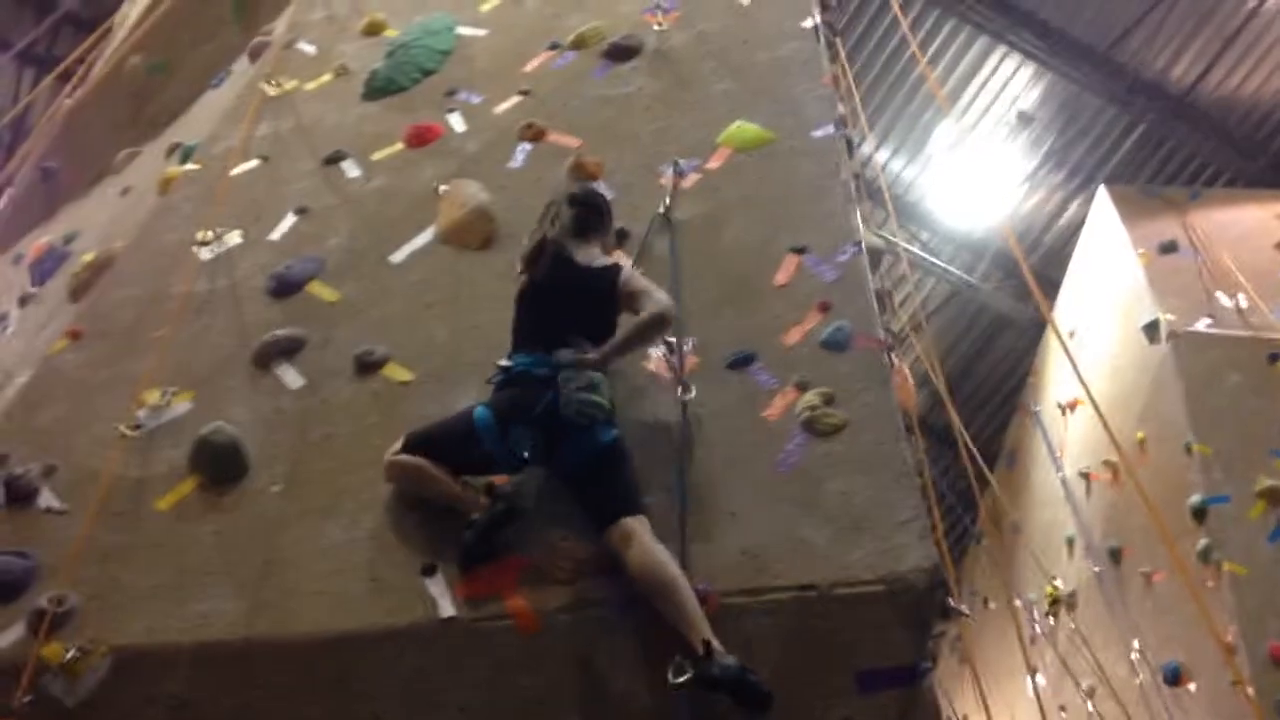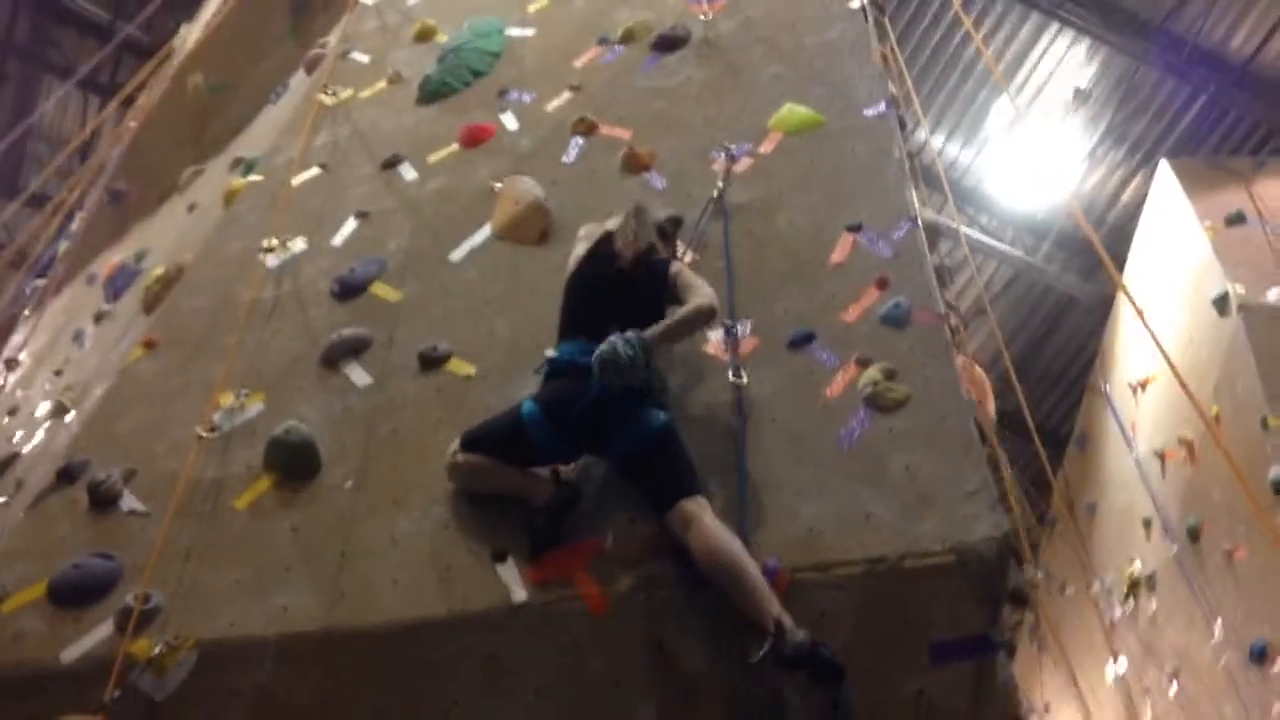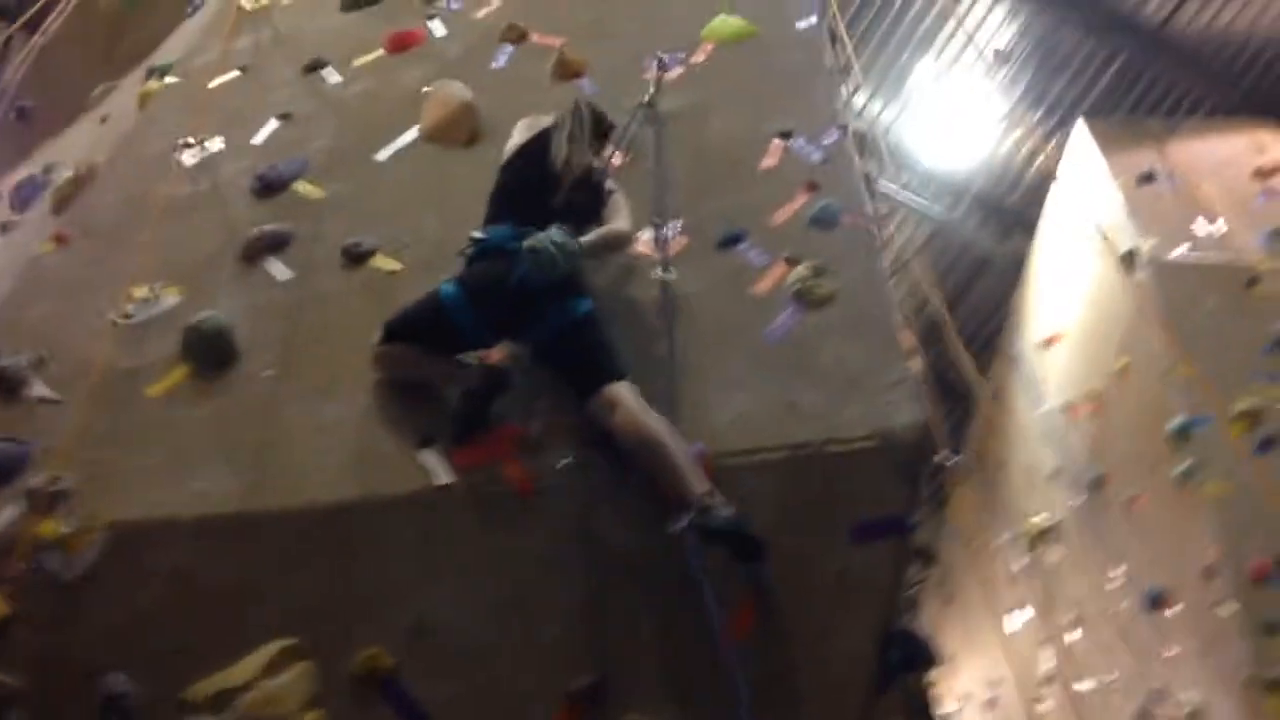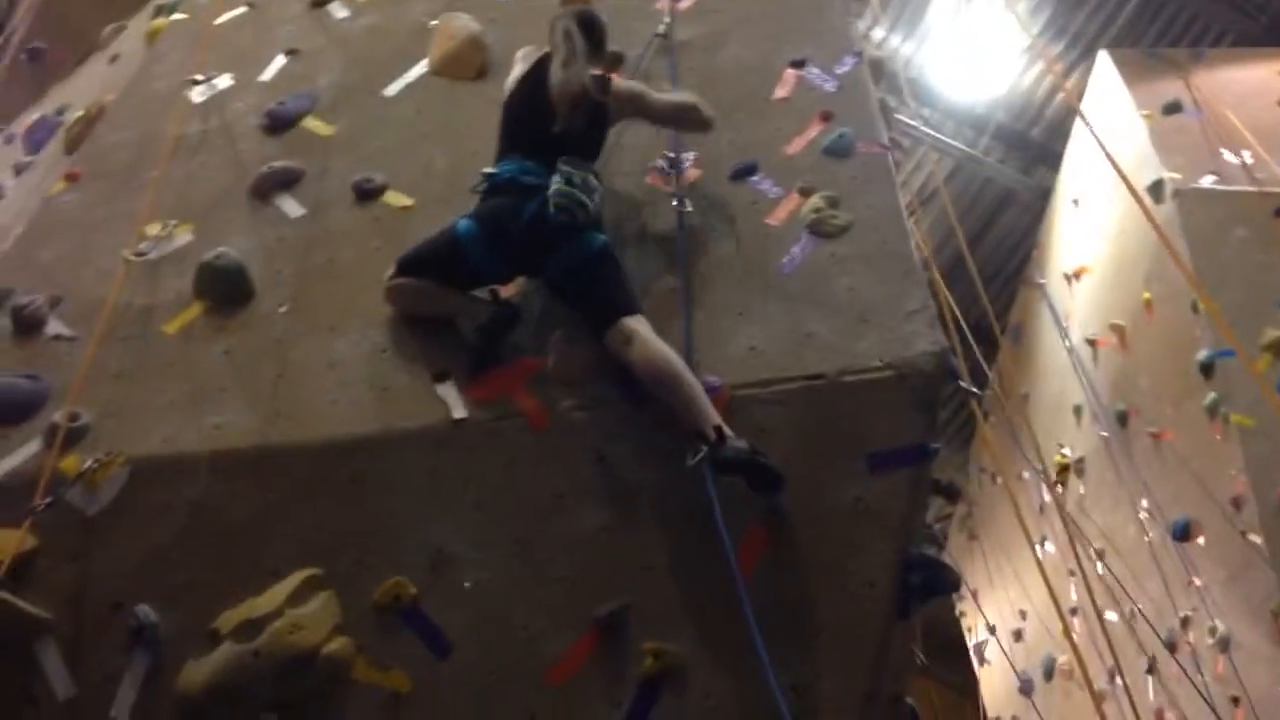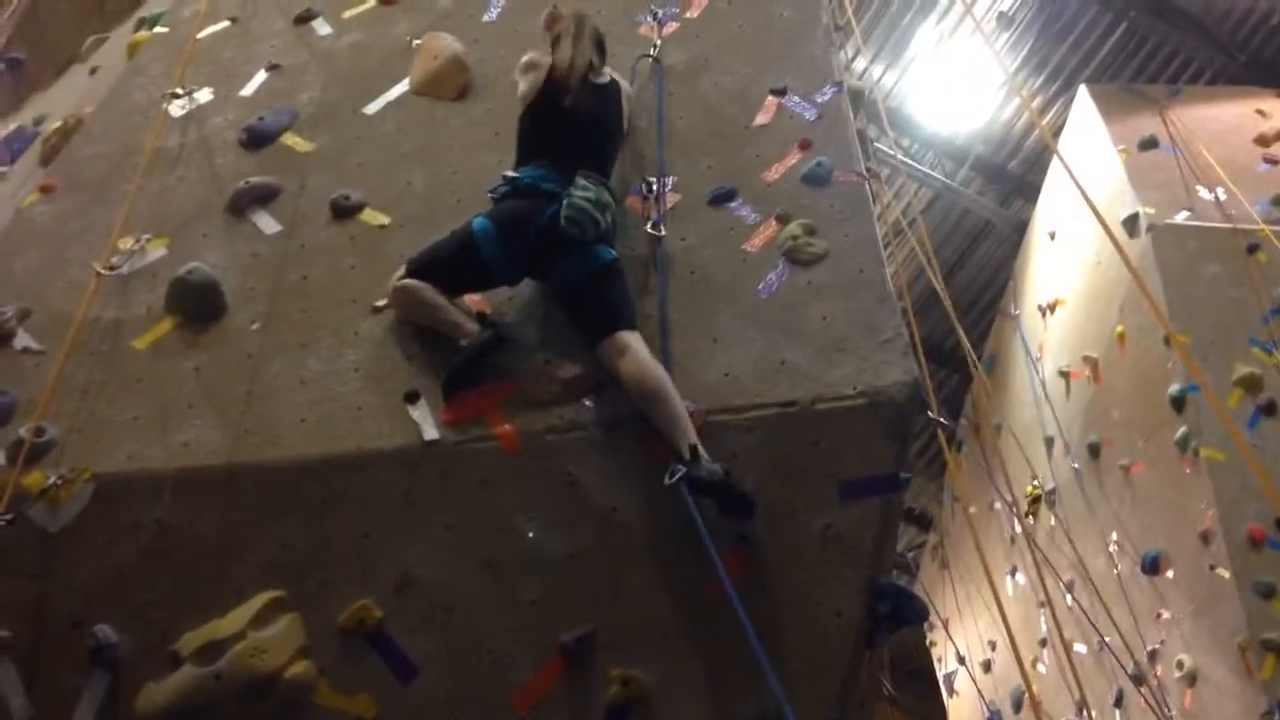
dt=1s
person 1, frame 1
left shoulder: (535, 257)
right shoulder: (619, 277)
right elbow: (661, 313)
right wrist: (602, 356)
left hip: (518, 406)
right hip: (583, 418)
left knee: (399, 461)
right knee: (634, 535)
left ankle: (482, 507)
right ankle: (710, 654)
person 1, frame 2
left shoulder: (588, 247)
right shoulder: (670, 270)
right elbow: (706, 305)
left wrist: (627, 220)
right wrist: (644, 340)
left hip: (566, 394)
right hip: (630, 403)
left knee: (460, 461)
right knee: (694, 516)
left ankle: (547, 490)
right ankle: (783, 630)
person 1, frame 3
left shoulder: (528, 134)
right shoulder: (602, 183)
right elbow: (621, 231)
left wrist: (560, 121)
right wrist: (574, 246)
left hip: (490, 278)
right hip: (555, 291)
left knee: (387, 351)
right knee: (617, 400)
left ankle: (476, 377)
right ankle: (707, 505)
person 1, frame 4
left shoulder: (525, 64)
right shoulder: (613, 91)
right elbow: (702, 117)
left hip: (503, 213)
right hip: (570, 225)
left knee: (399, 286)
right knee: (631, 334)
left ankle: (485, 313)
right ankle: (722, 440)
person 1, frame 5
left shoulder: (534, 68)
right shoulder: (620, 91)
left wrist: (558, 36)
left hip: (521, 216)
right hip: (585, 232)
left knee: (405, 286)
right knee: (625, 347)
left ankle: (473, 334)
right ankle: (697, 460)
